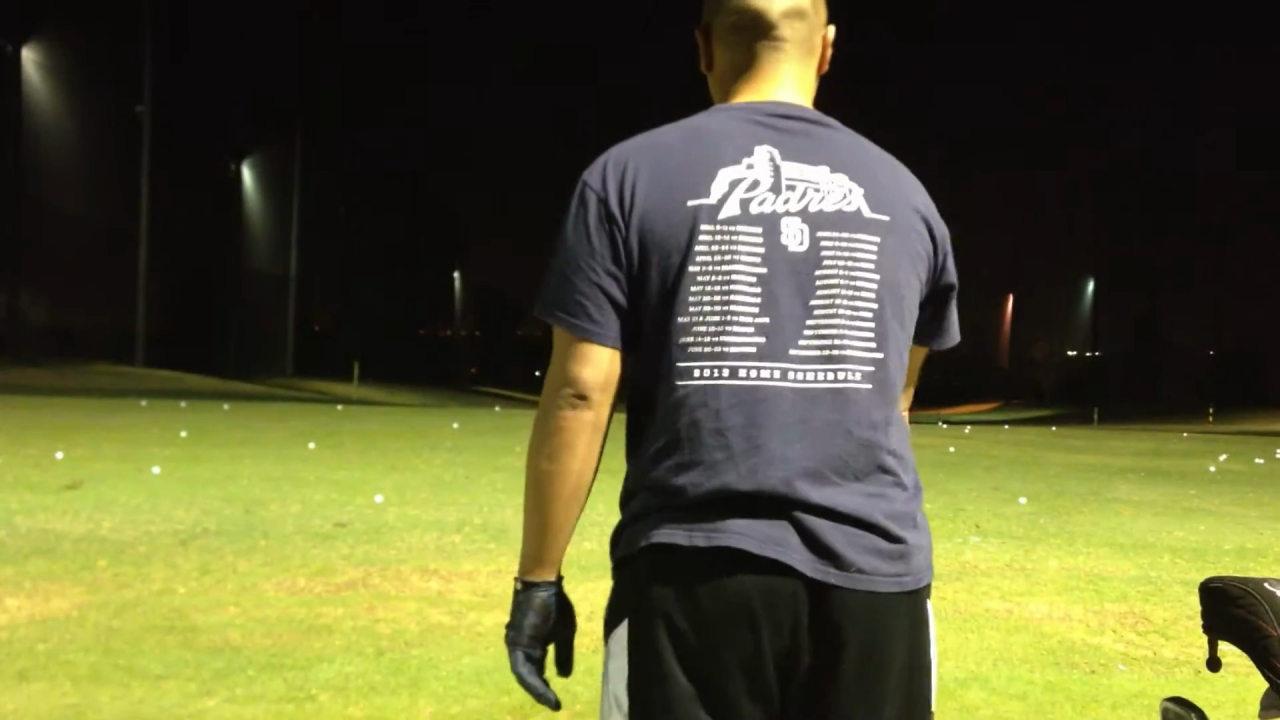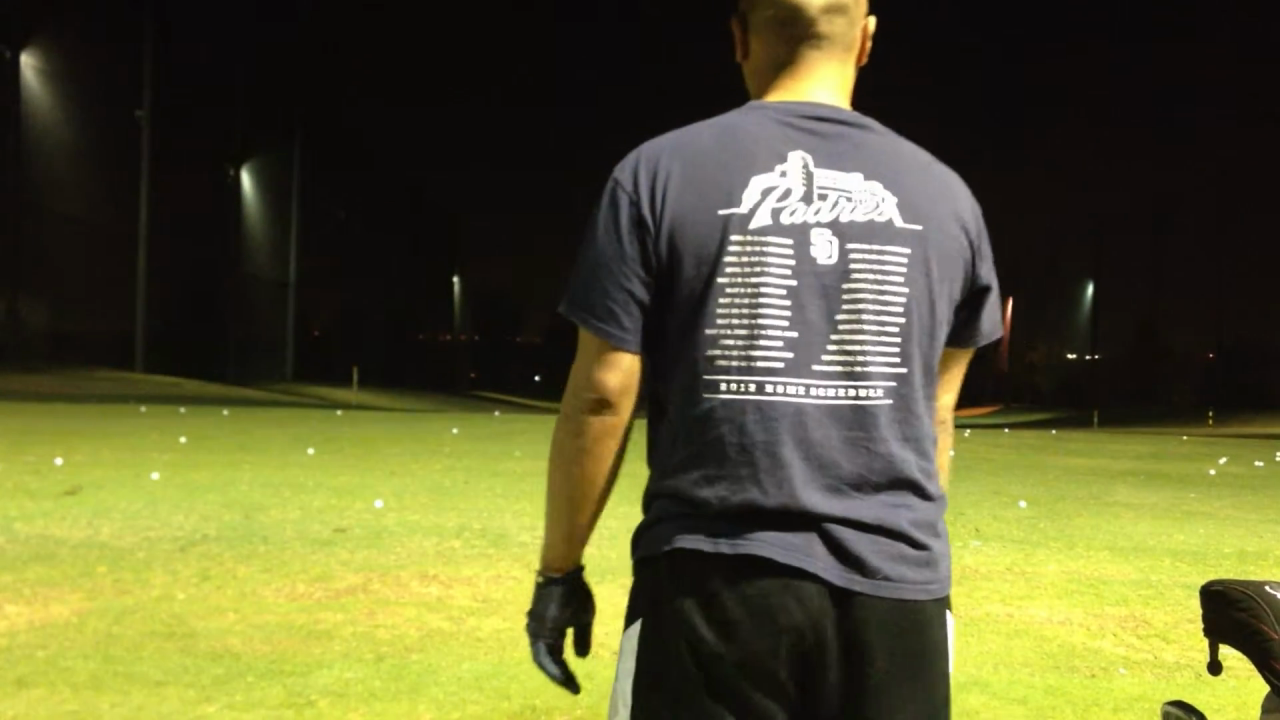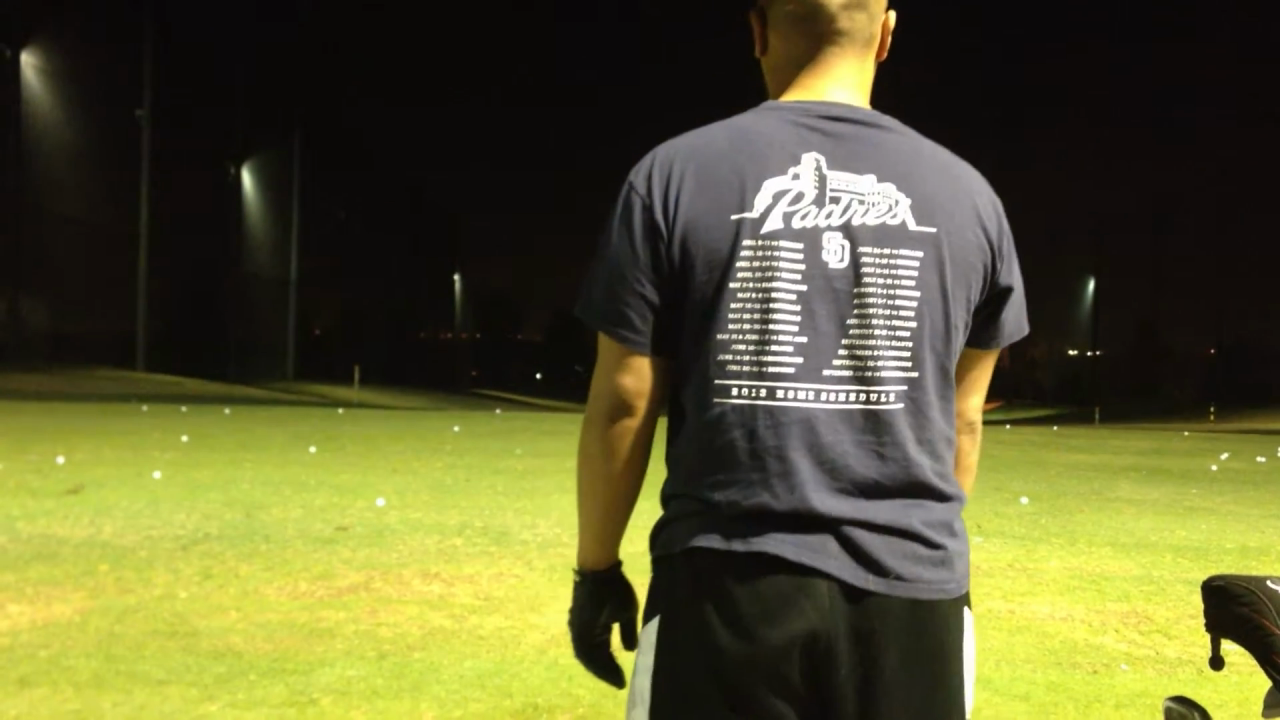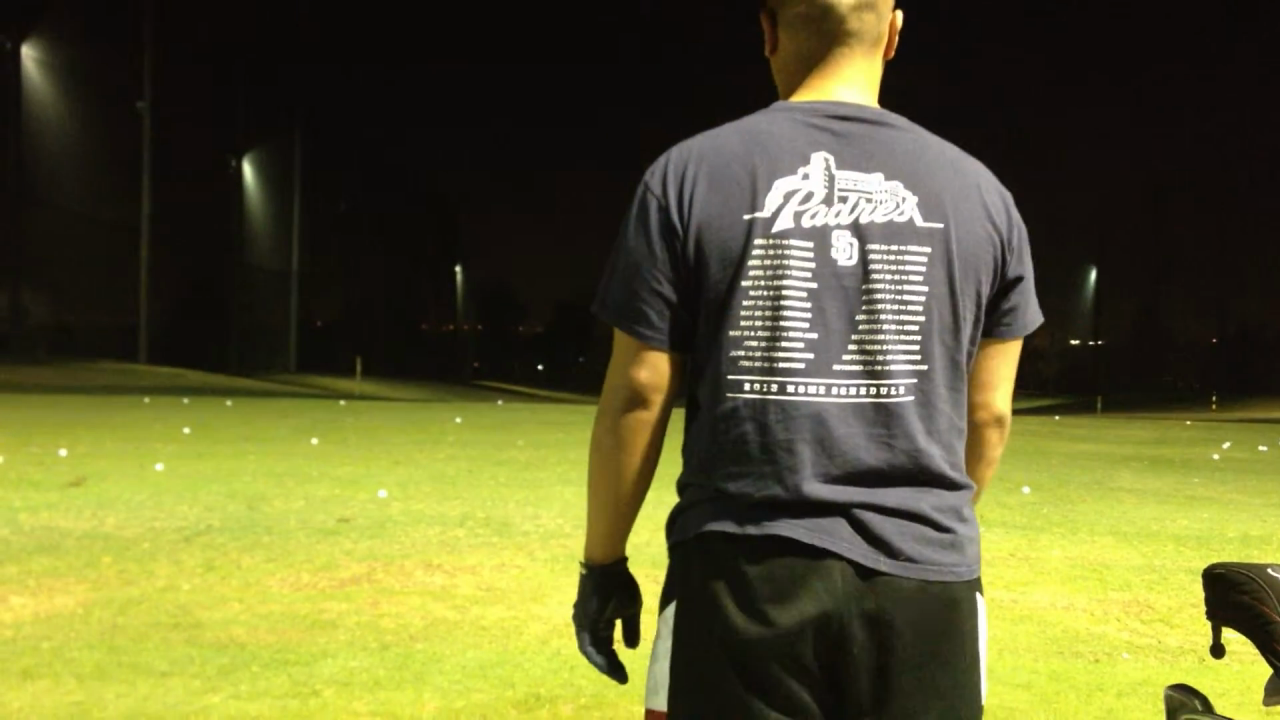
dt=0.3s
person 1, frame 1
left shoulder: (627, 176)
right shoulder: (904, 195)
left elbow: (580, 395)
left wrist: (538, 578)
left hip: (690, 575)
right hip: (874, 577)
person 1, frame 2
left shoulder: (659, 174)
right shoulder: (945, 195)
left elbow: (603, 398)
right elbow: (933, 413)
left wrist: (558, 571)
left hip: (712, 586)
right hip: (893, 588)
person 1, frame 3
left shoulder: (674, 175)
right shoulder: (967, 195)
left elbow: (623, 404)
right elbow: (962, 420)
left wrist: (597, 569)
left hip: (726, 587)
right hip: (911, 593)
person 1, frame 4
left shoulder: (691, 176)
right shoulder: (976, 191)
left elbow: (638, 395)
right elbow: (989, 414)
left wrist: (603, 562)
left hip: (740, 575)
right hip: (921, 580)
